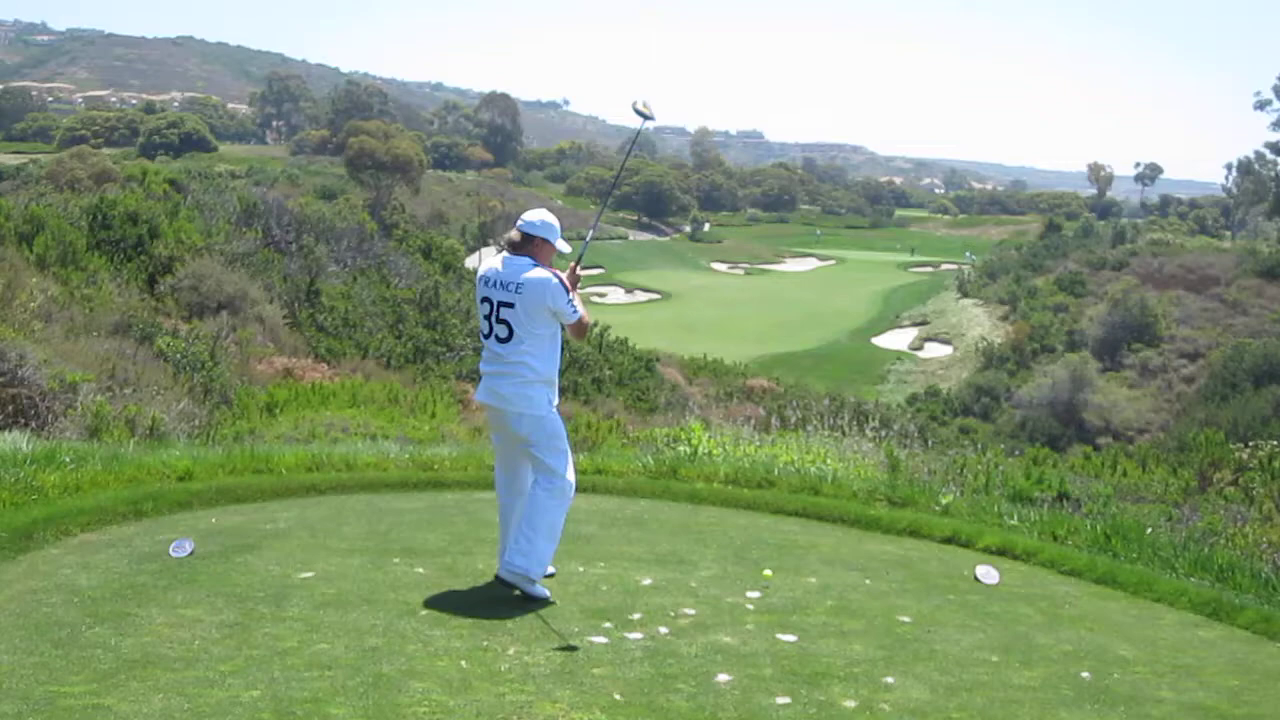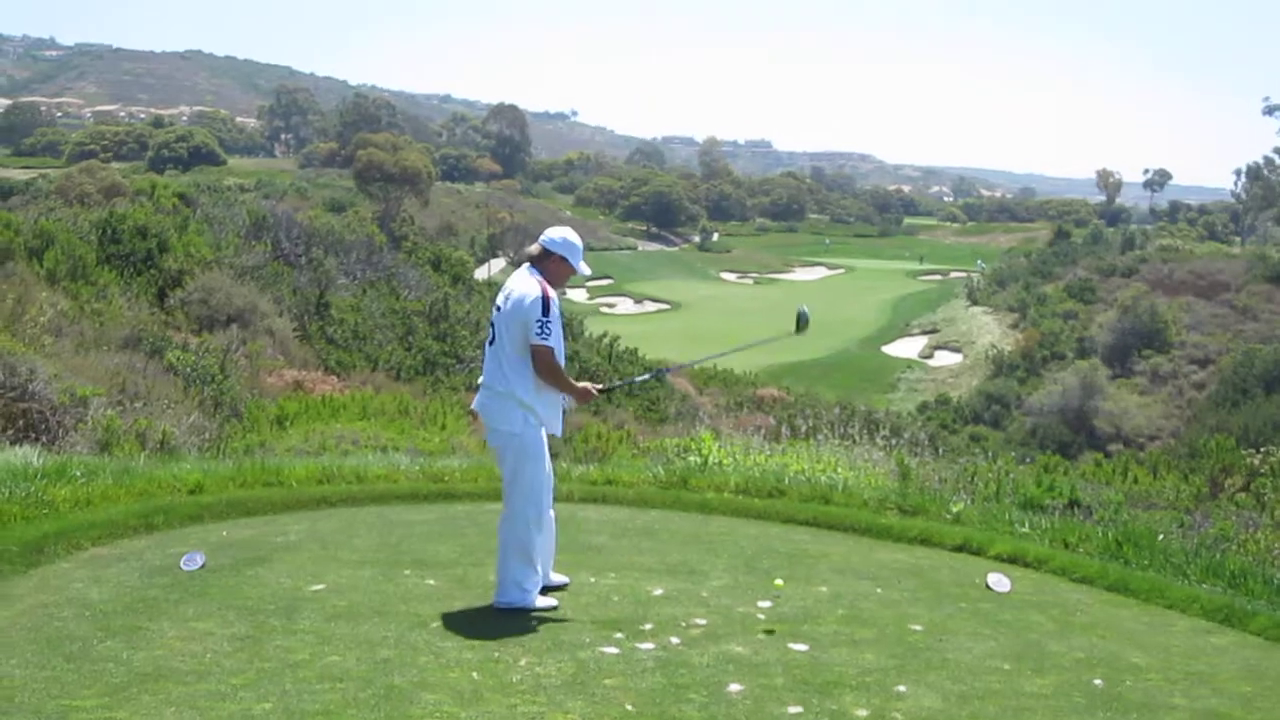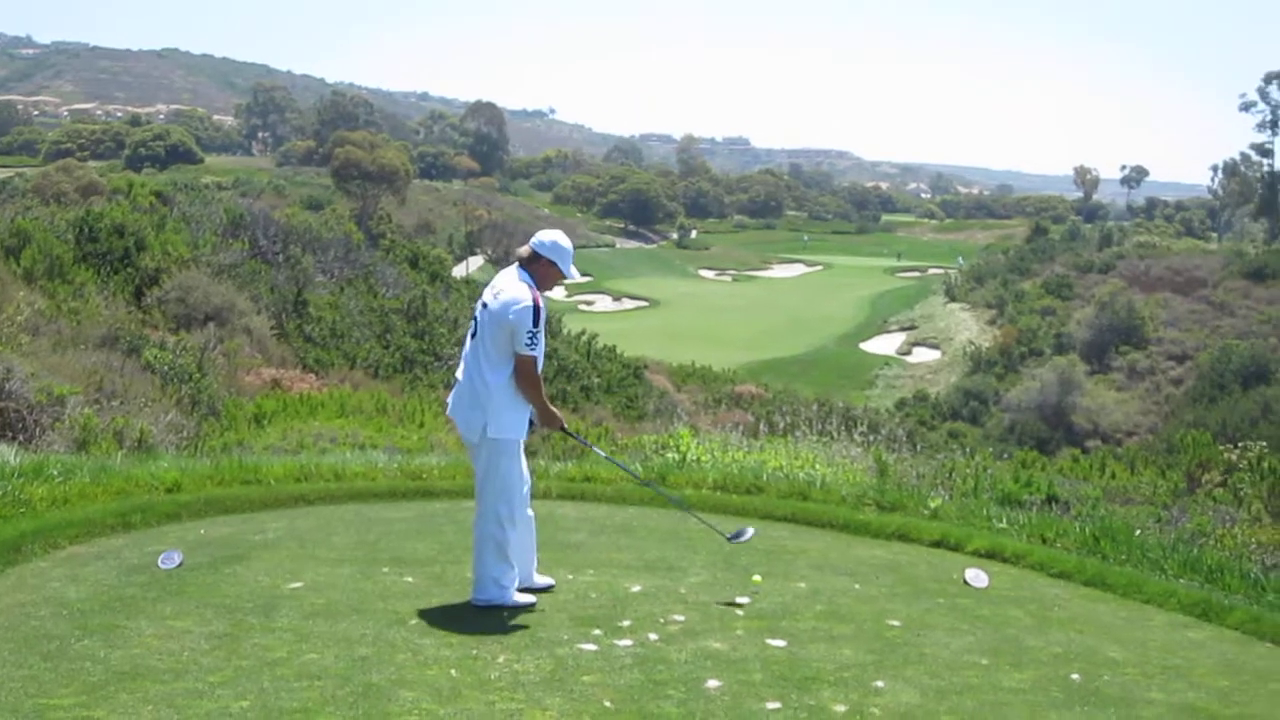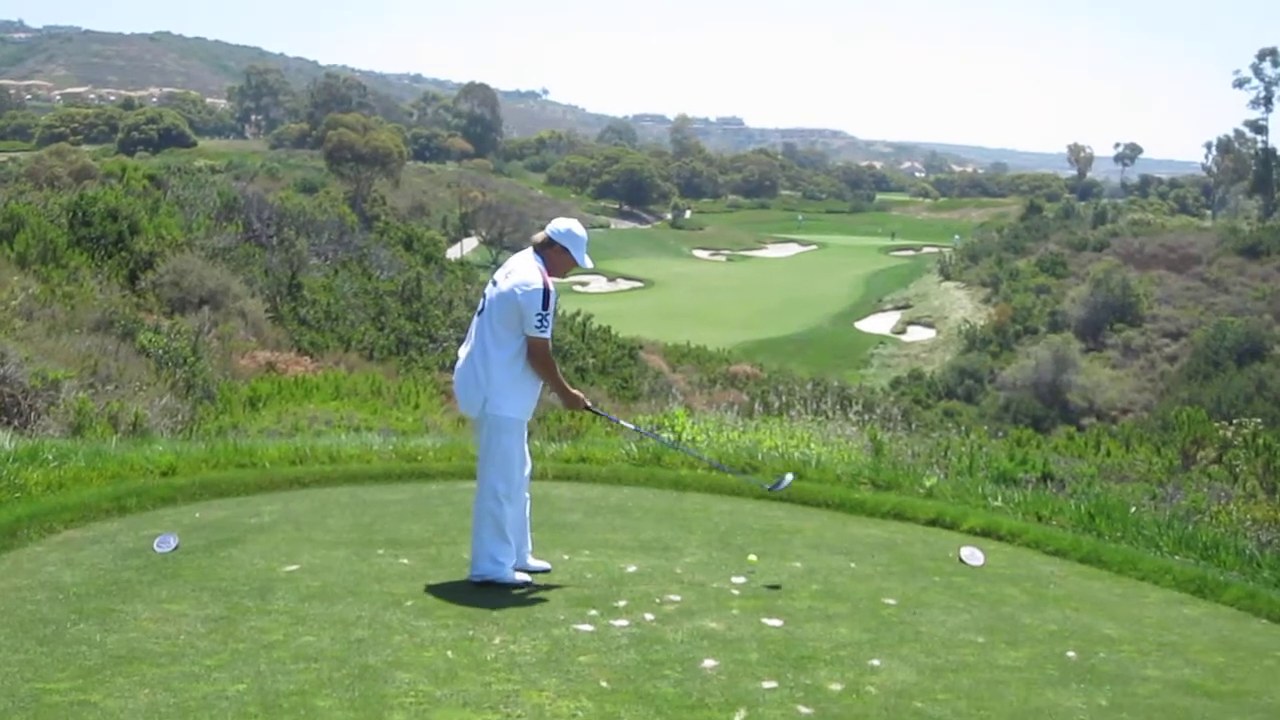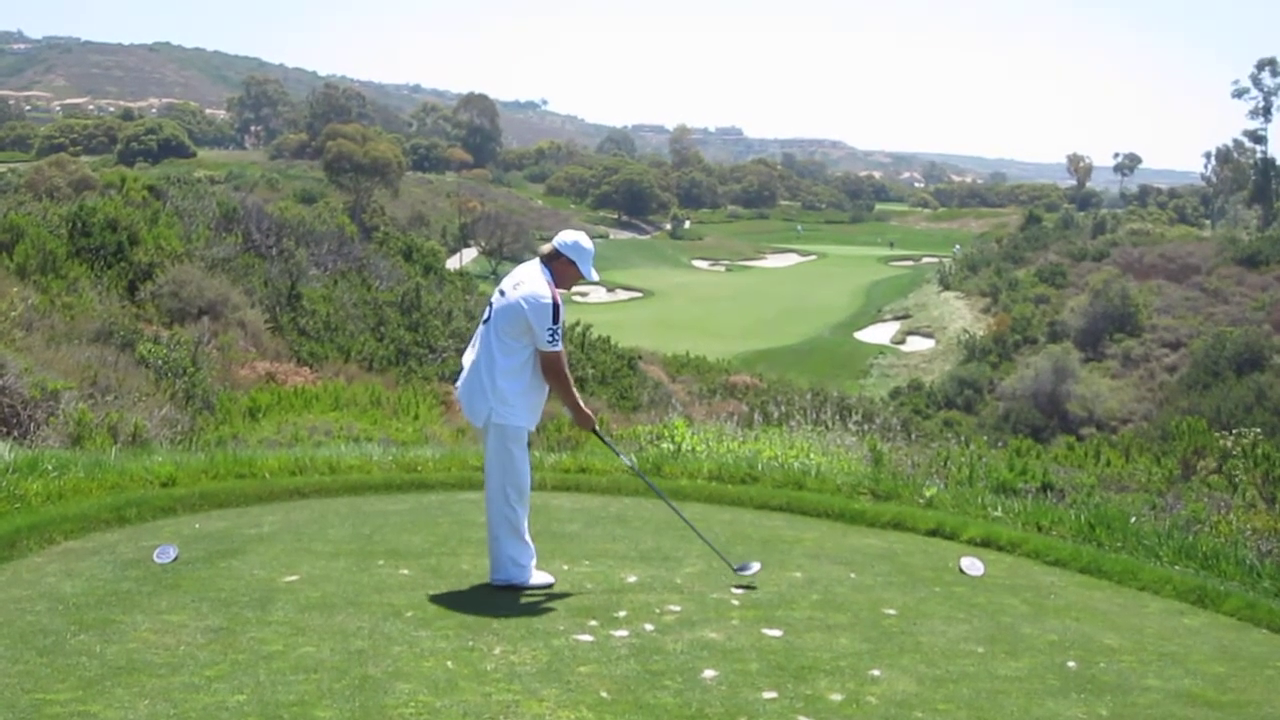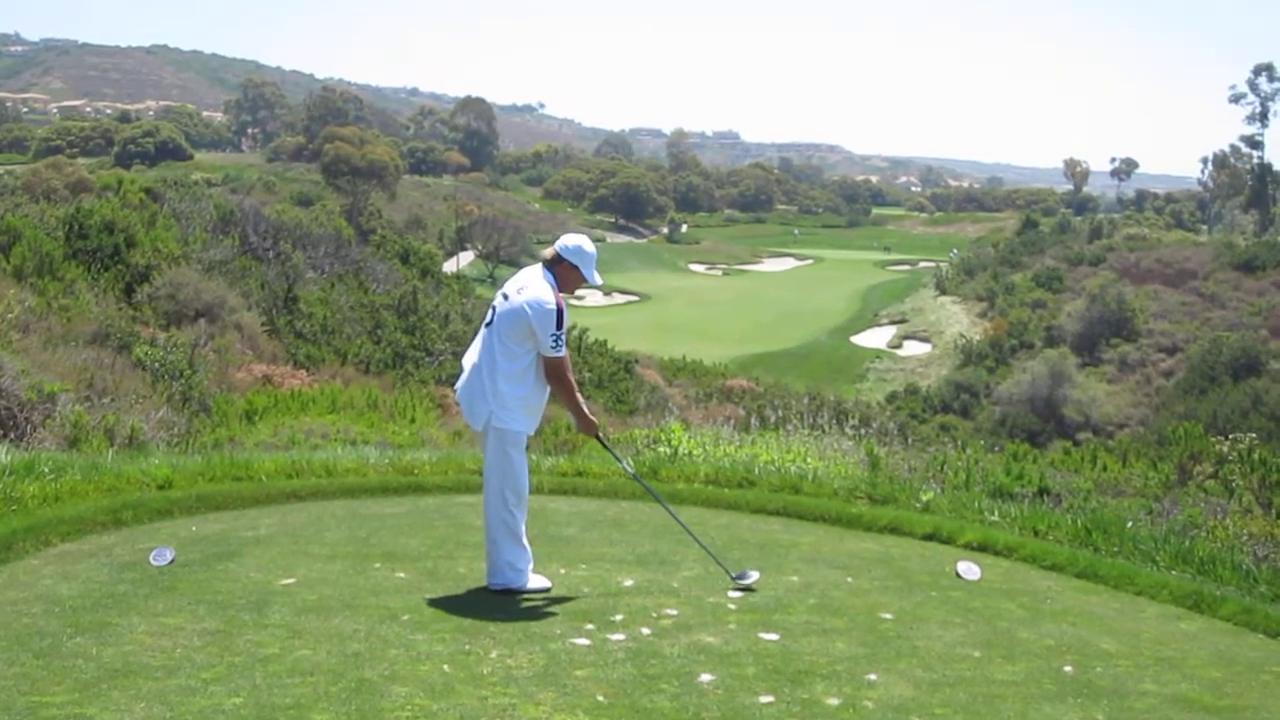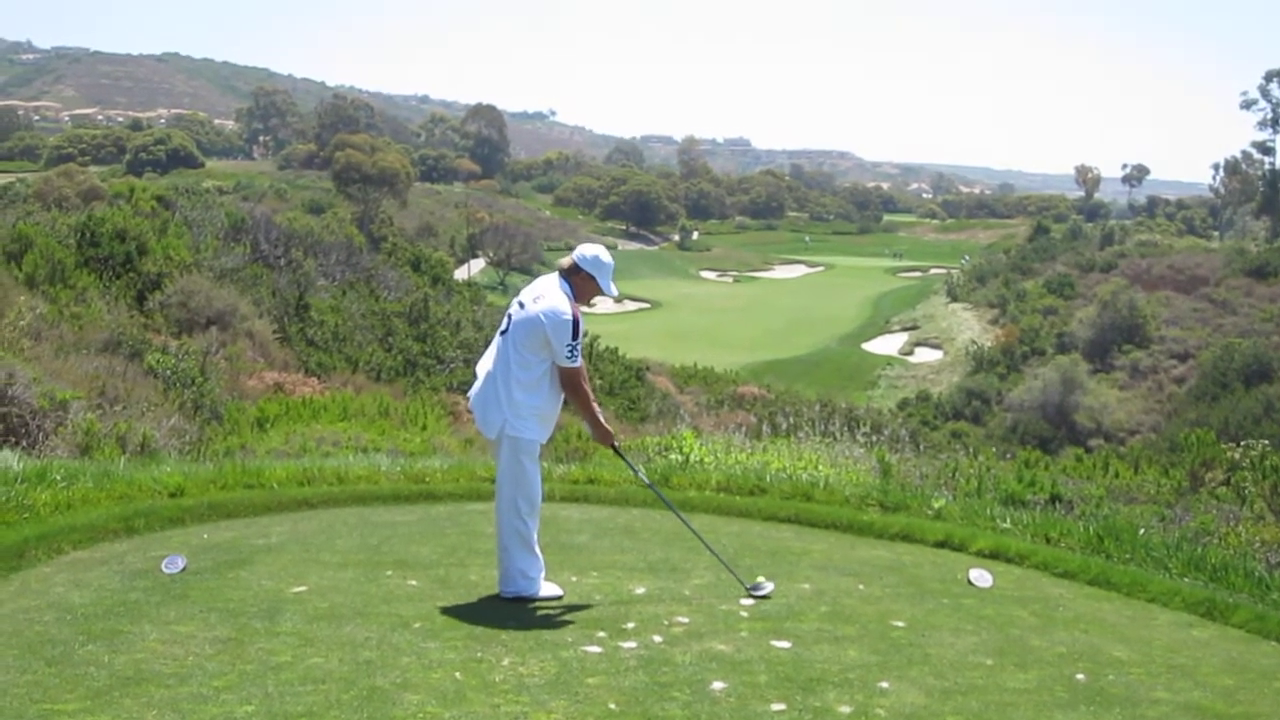
dt=0.4s
person 1, frame 1
left shoulder: (486, 270)
right shoulder: (546, 281)
right elbow: (580, 328)
right wrist: (571, 290)
left hip: (496, 392)
right hip: (529, 398)
left knee: (514, 479)
right knee: (556, 479)
left ankle: (519, 559)
right ankle: (520, 564)
person 1, frame 2
left shoulder: (520, 281)
right shoulder: (541, 295)
right elbow: (545, 365)
left wrist: (565, 390)
right wrist: (577, 391)
left hip: (516, 405)
right hip: (518, 412)
left knee: (537, 492)
right knee: (525, 501)
left ankle: (536, 571)
right ankle: (516, 591)
person 1, frame 3
left shoulder: (505, 279)
right shoulder: (528, 303)
right elbow: (526, 373)
left wrist: (534, 408)
right wrist: (545, 412)
left hip: (487, 404)
right hip: (493, 412)
left knee: (515, 493)
right knee: (499, 500)
left ankle: (519, 573)
right ankle: (492, 589)
person 1, frame 4
left shoulder: (521, 263)
right shoulder: (537, 285)
right elbow: (539, 354)
left wrist: (556, 386)
right wrist: (565, 393)
left hip: (496, 384)
right hip: (497, 391)
left knee: (515, 475)
right knee: (500, 480)
left ankle: (514, 555)
right ankle: (491, 565)
person 1, frame 5
left shoulder: (526, 273)
right shoulder: (543, 298)
left elbow: (554, 352)
right elbow: (551, 368)
left wrist: (573, 395)
right wrist: (577, 410)
left hip: (495, 390)
right hip: (501, 398)
left knee: (510, 485)
right knee: (510, 486)
left ankle: (514, 564)
right ankle: (513, 569)
person 1, frame 6
left shoulder: (529, 277)
right shoulder: (547, 303)
left elbow: (557, 357)
right elbow: (555, 373)
left wrist: (577, 398)
right wrist: (580, 415)
left hip: (493, 393)
right hip: (501, 402)
left knee: (507, 489)
right knee: (508, 491)
left ankle: (510, 567)
right ankle: (510, 574)
person 1, frame 7
left shoulder: (545, 285)
right shoulder: (563, 313)
left elbow: (574, 367)
right elbow: (571, 382)
left wrist: (594, 407)
right wrist: (596, 424)
left hip: (505, 400)
right hip: (515, 410)
left knee: (519, 496)
right knee: (521, 499)
left ankle: (522, 574)
right ankle: (522, 582)
